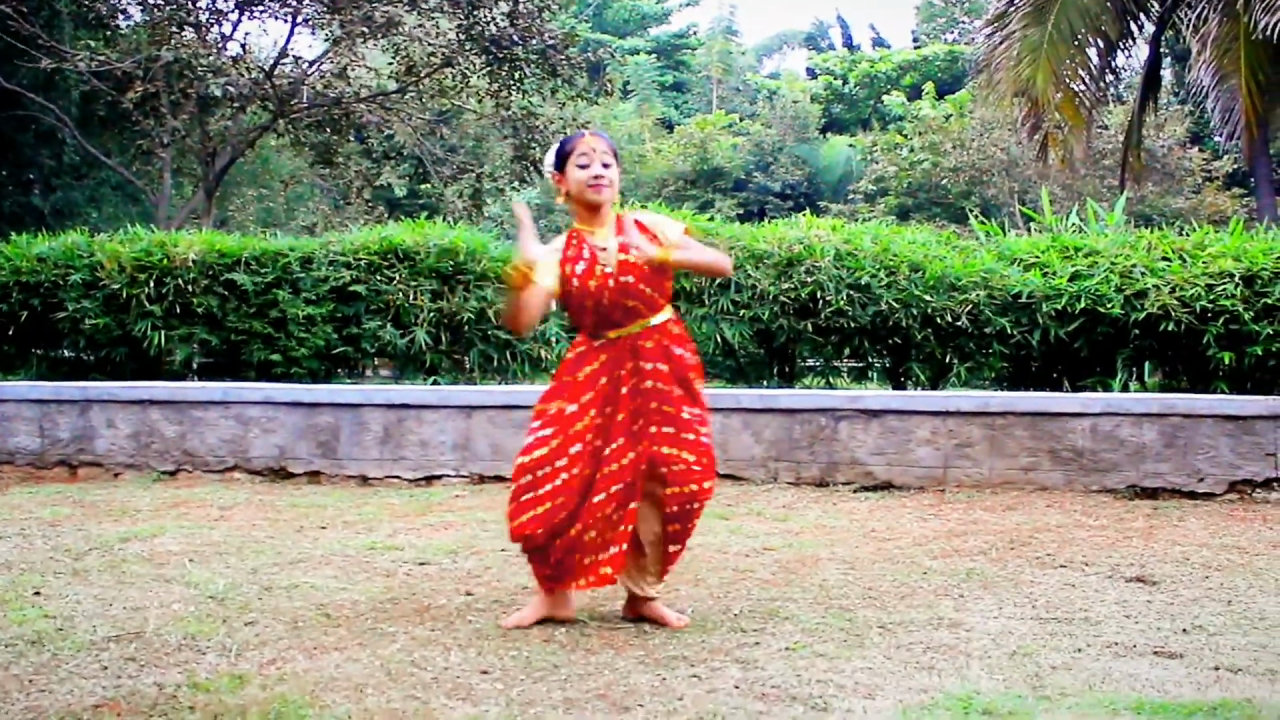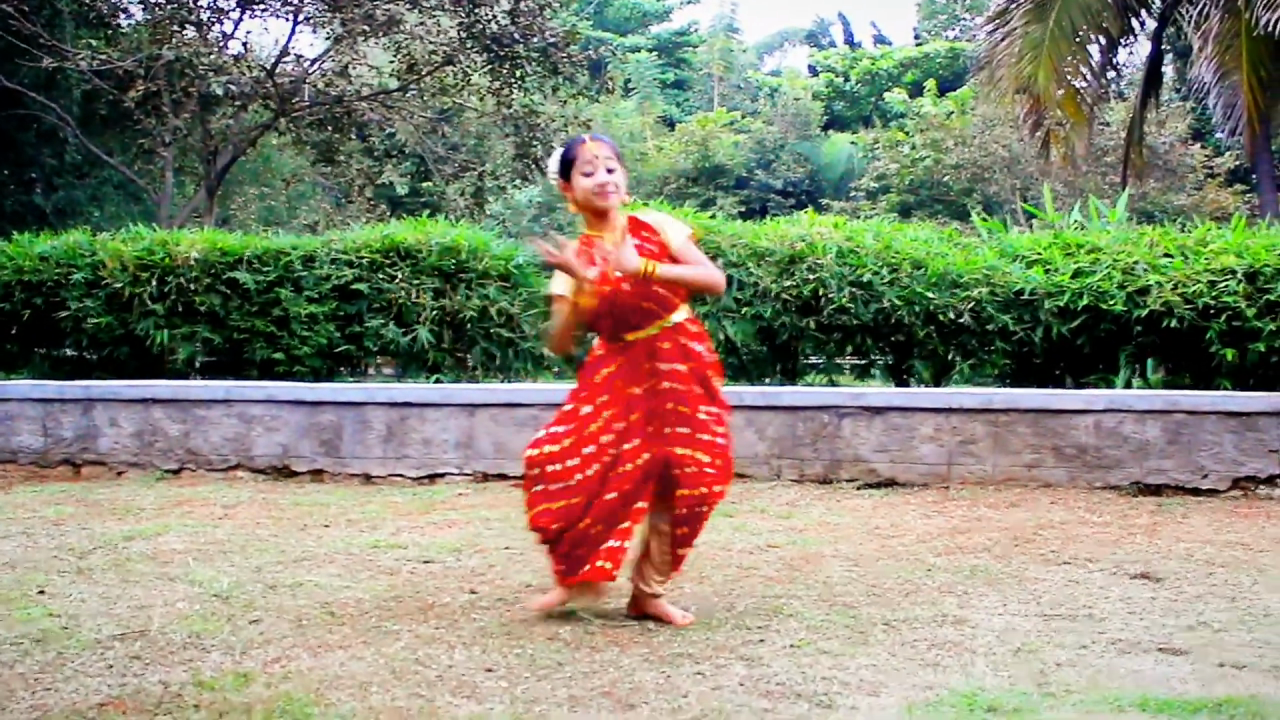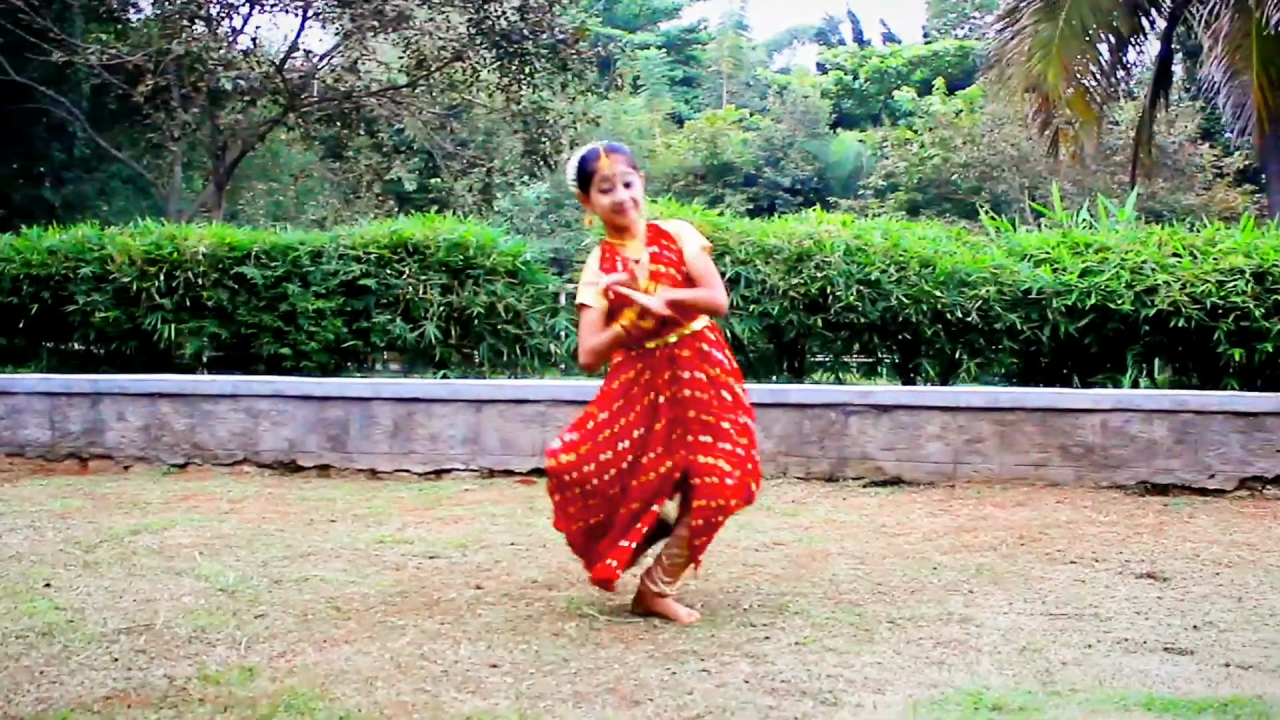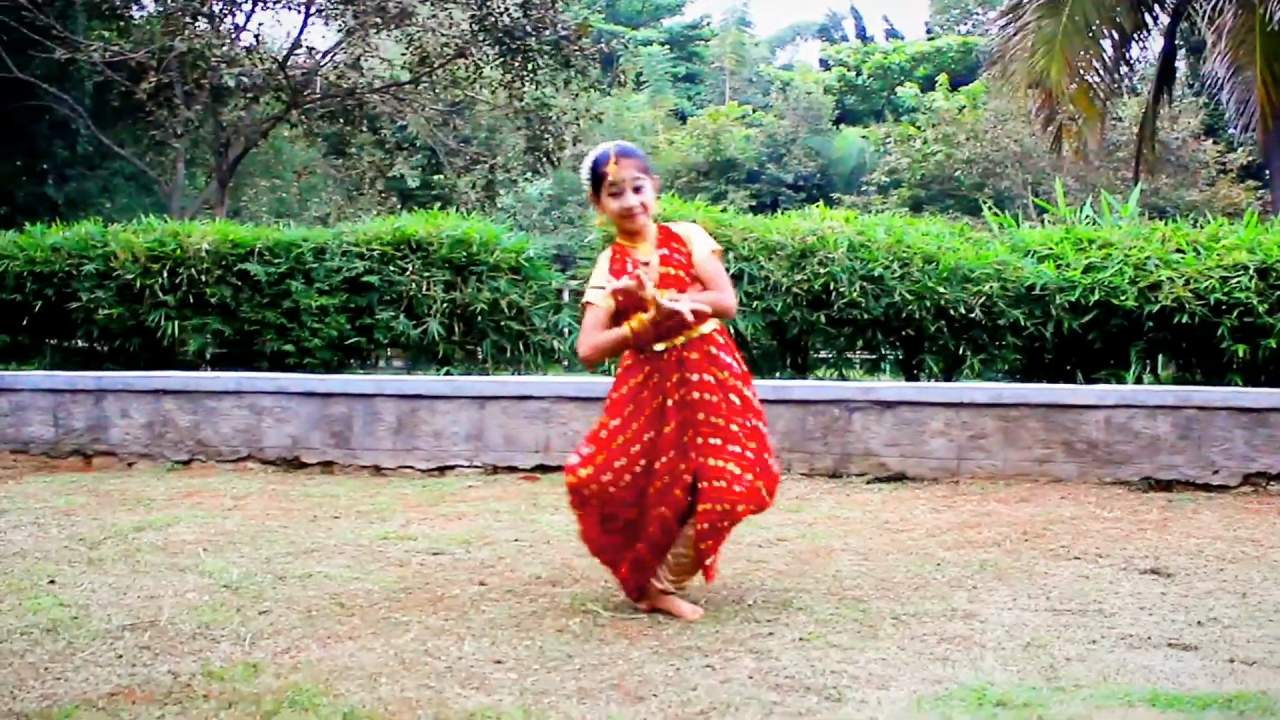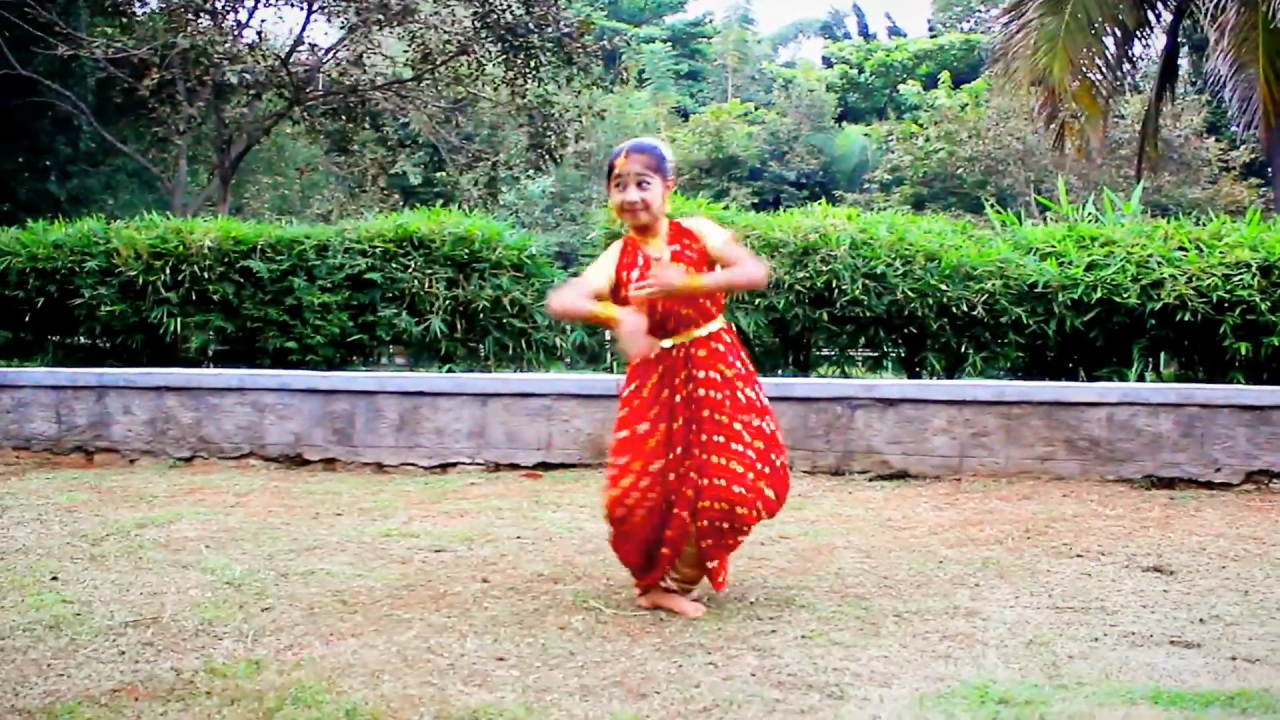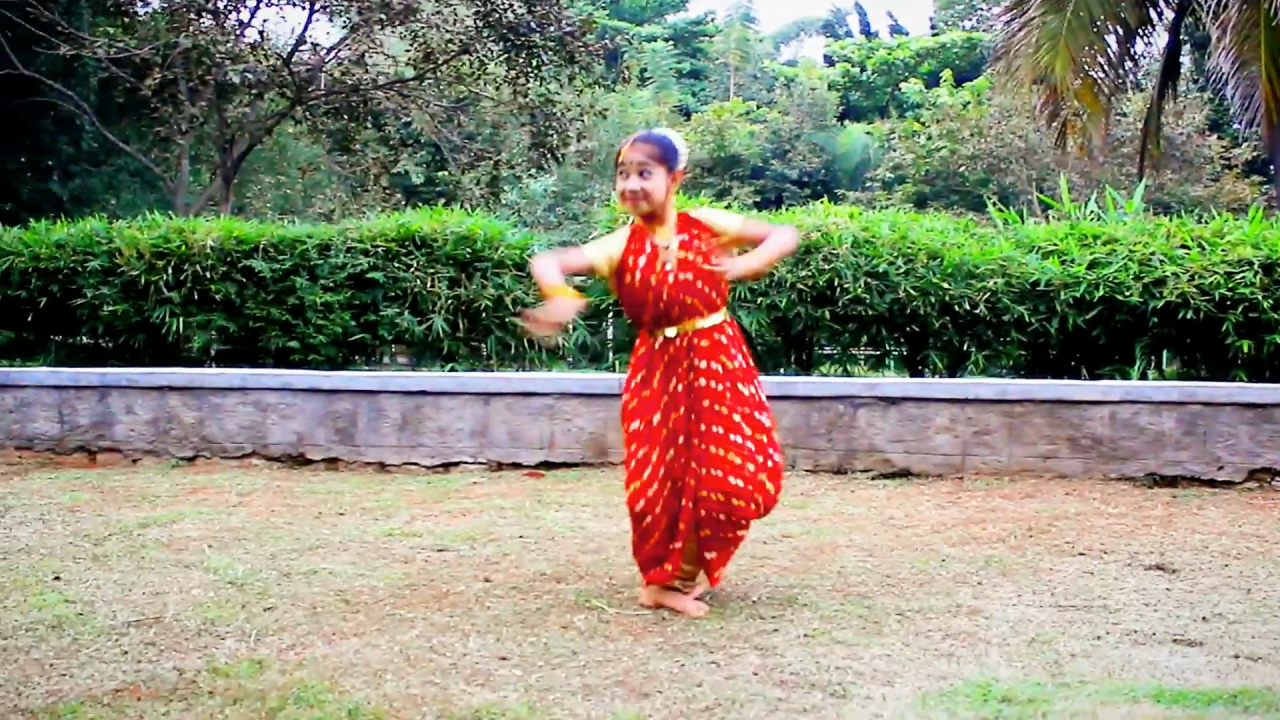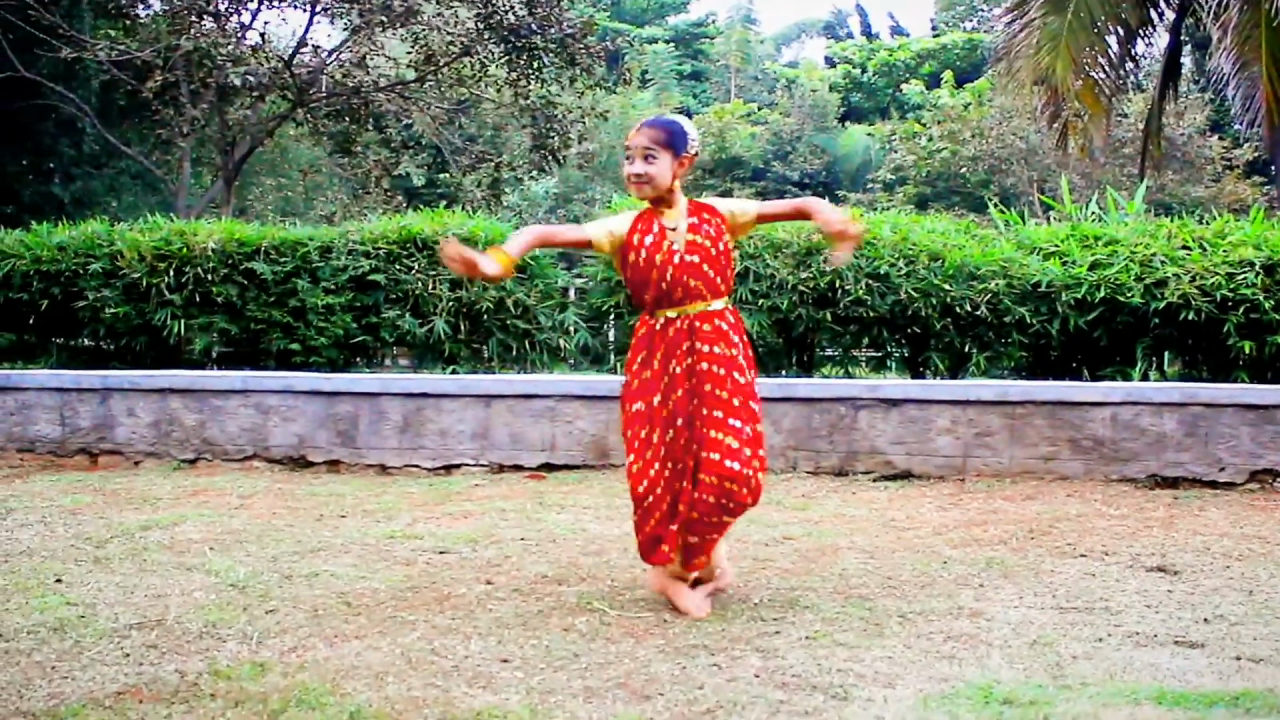
dt=0.1s
person 1, frame 1
left shoulder: (650, 228)
right shoulder: (557, 255)
left elbow: (722, 265)
right elbow: (520, 325)
left wrist: (657, 256)
right wrist: (524, 265)
left hip: (661, 364)
right hip: (598, 370)
left knee: (675, 481)
right knee: (553, 476)
left ankle: (643, 592)
right ankle: (554, 593)
person 1, frame 2
left shoulder: (658, 226)
right shoulder: (573, 260)
left elbow: (714, 280)
right elbow: (559, 344)
left wrist: (642, 267)
right wrist: (581, 291)
left hip: (682, 364)
right hip: (620, 370)
left knee: (691, 478)
right knee: (557, 461)
left ankle: (648, 589)
right ankle: (579, 576)
person 1, frame 3
left shoulder: (677, 236)
right shoulder: (597, 272)
left elbow: (718, 300)
right elbow: (588, 357)
left wrist: (656, 294)
right wrist: (635, 315)
left hip: (702, 371)
right hip: (641, 377)
left knee: (714, 485)
right knee: (576, 463)
left ankle: (658, 588)
person 1, frame 4
left shoulder: (686, 240)
right shoulder: (608, 271)
left elbow: (724, 302)
right elbow: (589, 353)
left wrist: (656, 294)
right wrist: (640, 321)
left hip: (710, 372)
right hip: (648, 380)
left knee: (726, 488)
right knee: (596, 477)
left ankle: (664, 584)
right ankle: (642, 573)
person 1, frame 5
left shoulder: (700, 233)
right shoulder: (614, 262)
left elbow: (756, 272)
right elbow: (559, 302)
left wrist: (687, 283)
right wrist: (617, 315)
left hip: (716, 370)
right hip: (658, 376)
left knee: (732, 488)
right knee: (642, 489)
left ankle: (671, 582)
right ankle: (659, 574)
person 1, frame 6
left shoulder: (711, 226)
right shoulder: (620, 246)
left elbow: (785, 234)
right elbow: (548, 261)
left wrist: (749, 262)
right wrist: (560, 296)
left hip: (719, 362)
right hip: (659, 370)
left knee: (730, 479)
right knee: (659, 482)
left ankle: (675, 579)
right ankle: (669, 576)
person 1, frame 7
left shoulder: (720, 214)
right shoulder: (624, 228)
left elbow: (799, 206)
right elbow: (545, 234)
left wrist: (834, 219)
right wrist: (496, 261)
left hip: (718, 347)
right hip: (658, 353)
left knee: (724, 464)
right knee: (662, 466)
left ankle: (686, 567)
right ankle: (697, 565)
